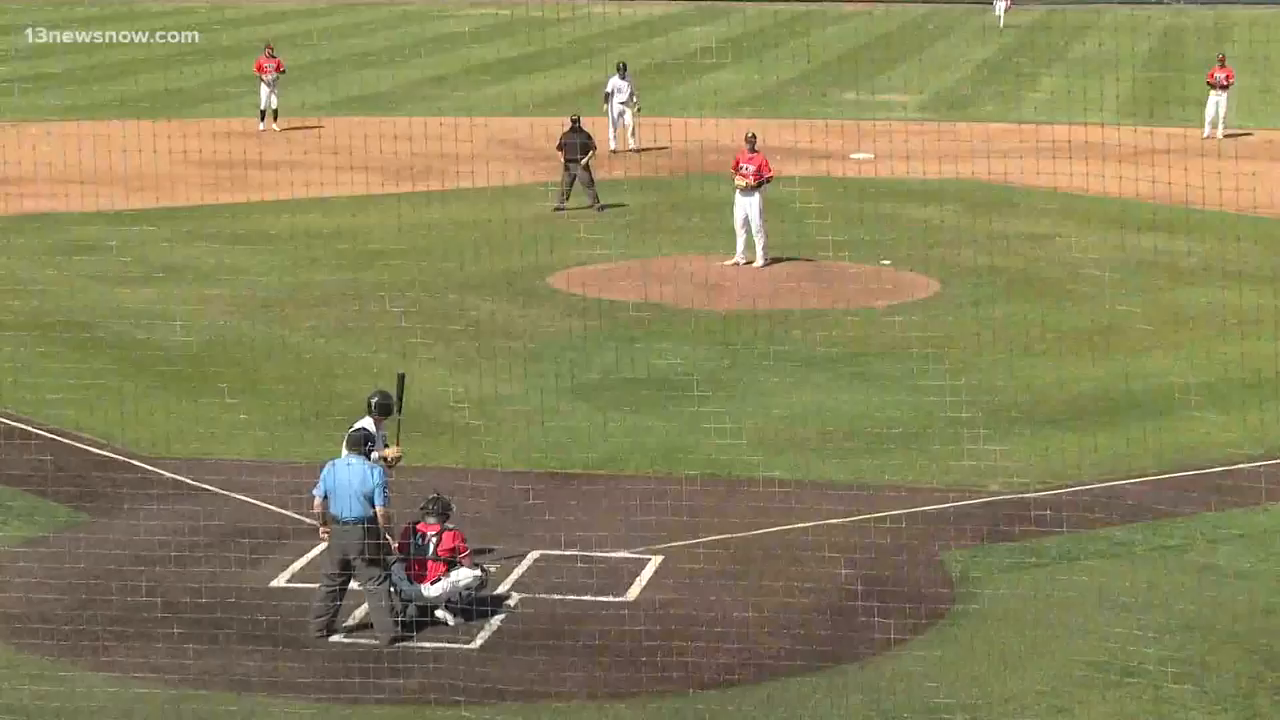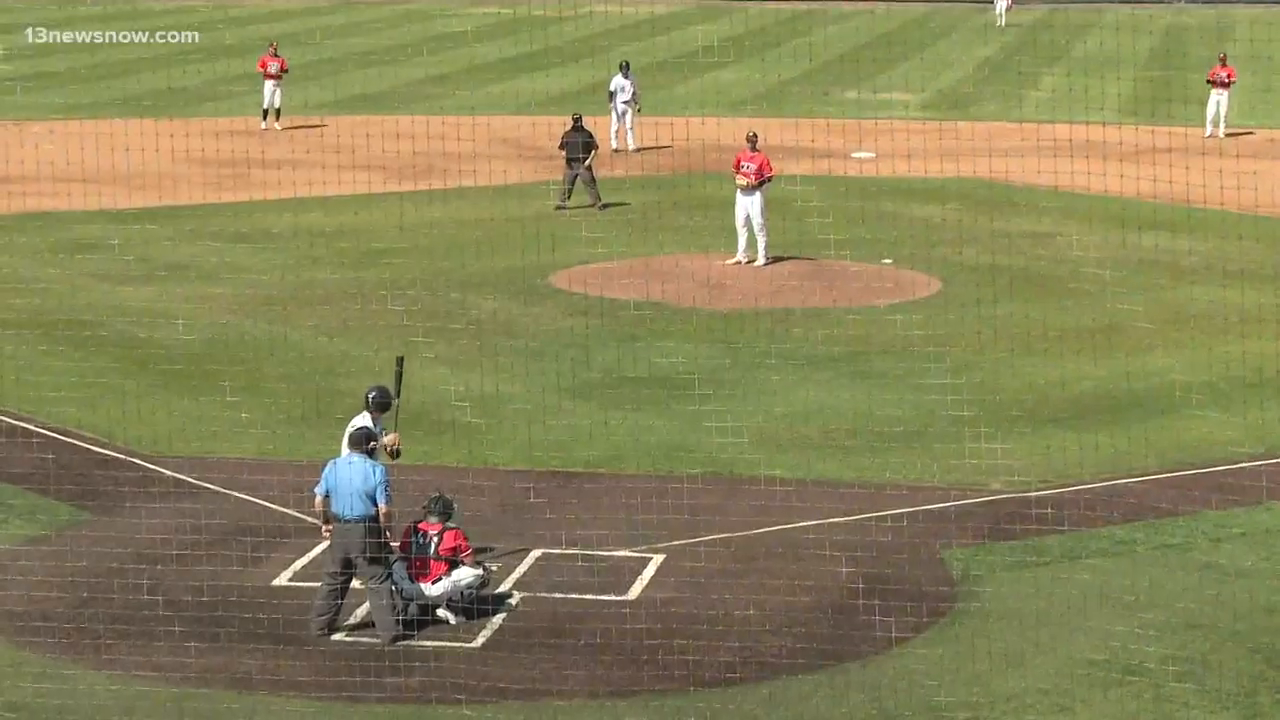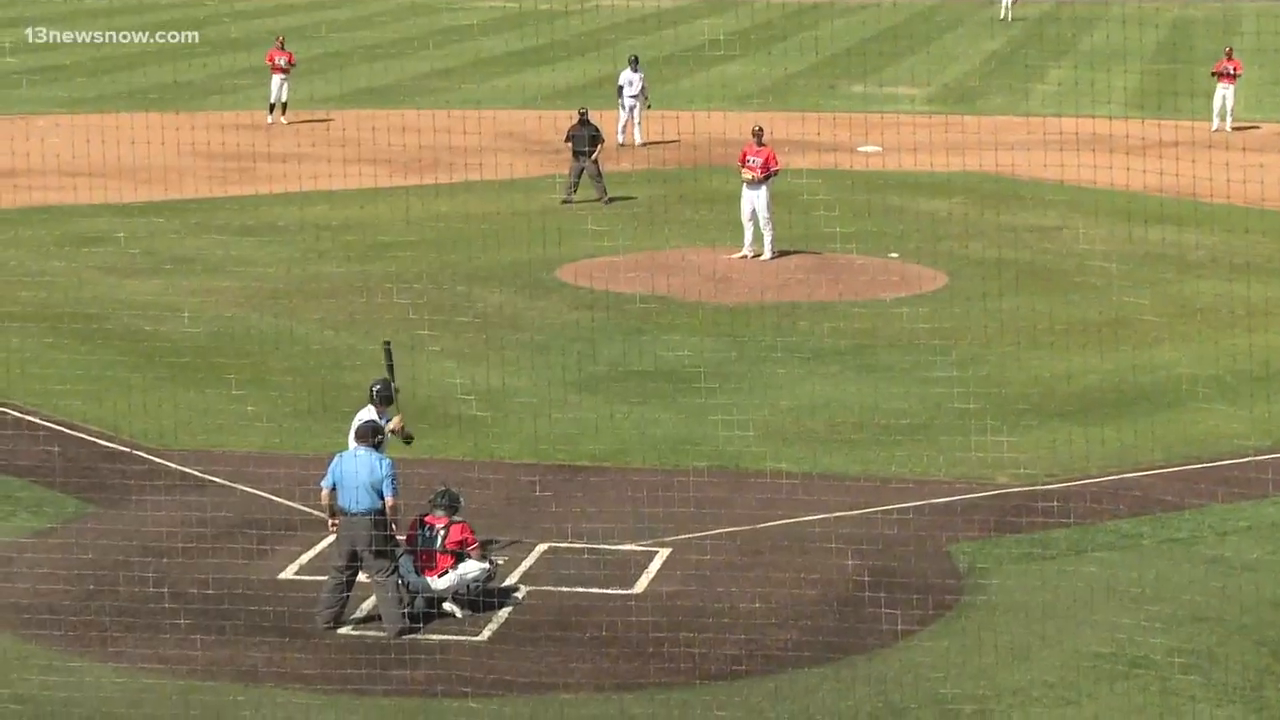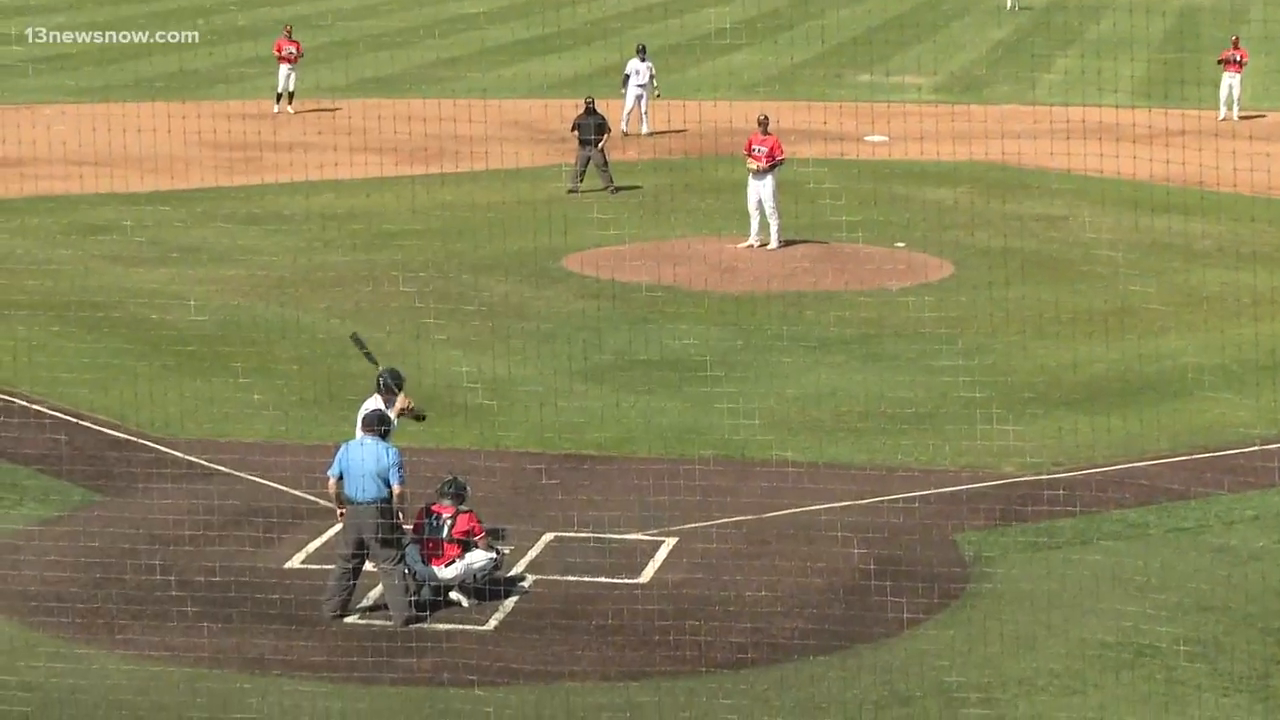
dt=0.2s
person 1, frame 1
left shoulder: (330, 468)
right shoulder: (375, 471)
left elbow: (317, 503)
right elbow: (381, 510)
left wrist: (322, 525)
right wrist: (387, 533)
left hip: (337, 532)
right hip: (365, 533)
left knee: (331, 581)
right knee: (376, 583)
left ankle: (320, 626)
right ankle: (387, 632)
person 1, frame 2
left shoulder: (332, 466)
right shoulder: (376, 469)
left elbow: (319, 501)
right elbow: (384, 508)
left wrist: (324, 523)
right wrist: (386, 530)
left hip: (339, 530)
right hip: (367, 532)
left knee: (333, 580)
right knee: (378, 582)
left ankle: (321, 625)
right ankle: (389, 631)
person 1, frame 3
left shoulder: (339, 460)
right shoulder: (383, 463)
left elbow: (325, 494)
right elbow: (390, 501)
left wrist: (331, 517)
right wrist: (392, 523)
left hip: (346, 524)
right hip: (374, 525)
left knee: (340, 573)
right knee: (385, 575)
left ankle: (327, 618)
right ankle: (395, 624)
person 1, frame 4
left shoulder: (346, 449)
right shoulder: (390, 452)
left elbow: (332, 483)
right elbow: (398, 490)
left wrist: (339, 506)
right wrist: (399, 511)
left hip: (352, 513)
right hip: (380, 514)
left knee: (346, 562)
right knee: (391, 565)
left ankle: (333, 607)
right ankle: (402, 613)
